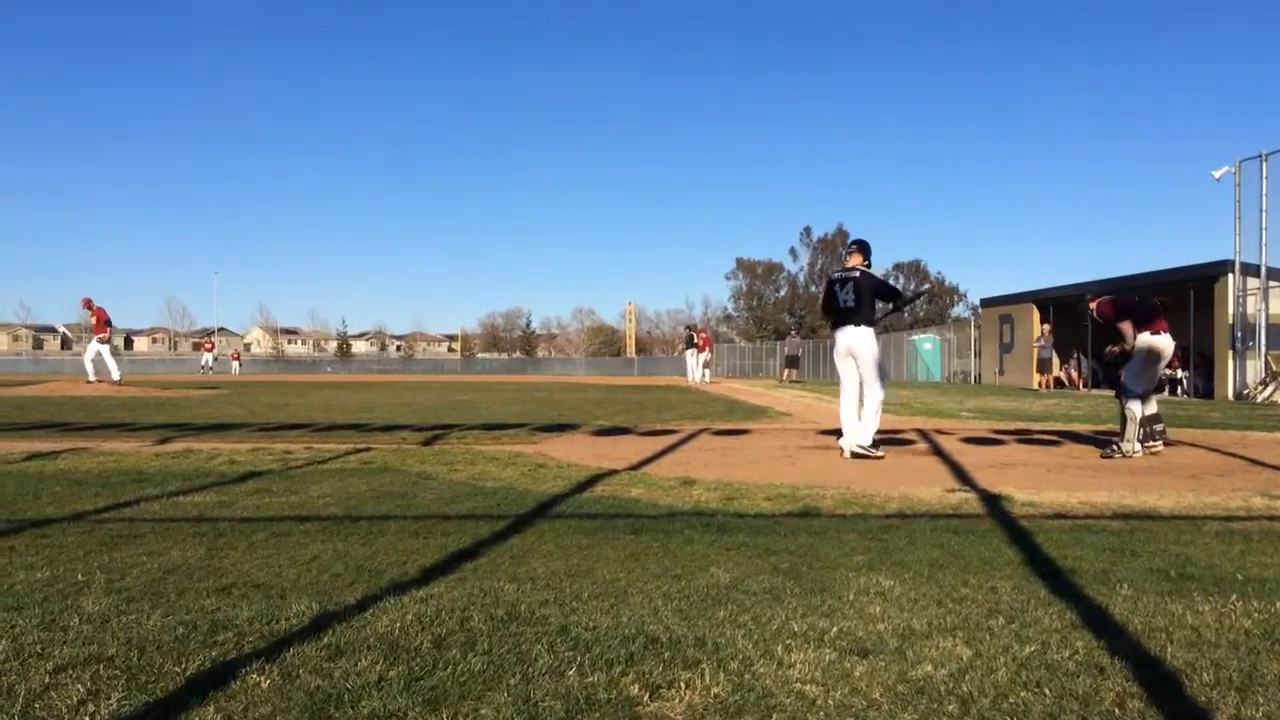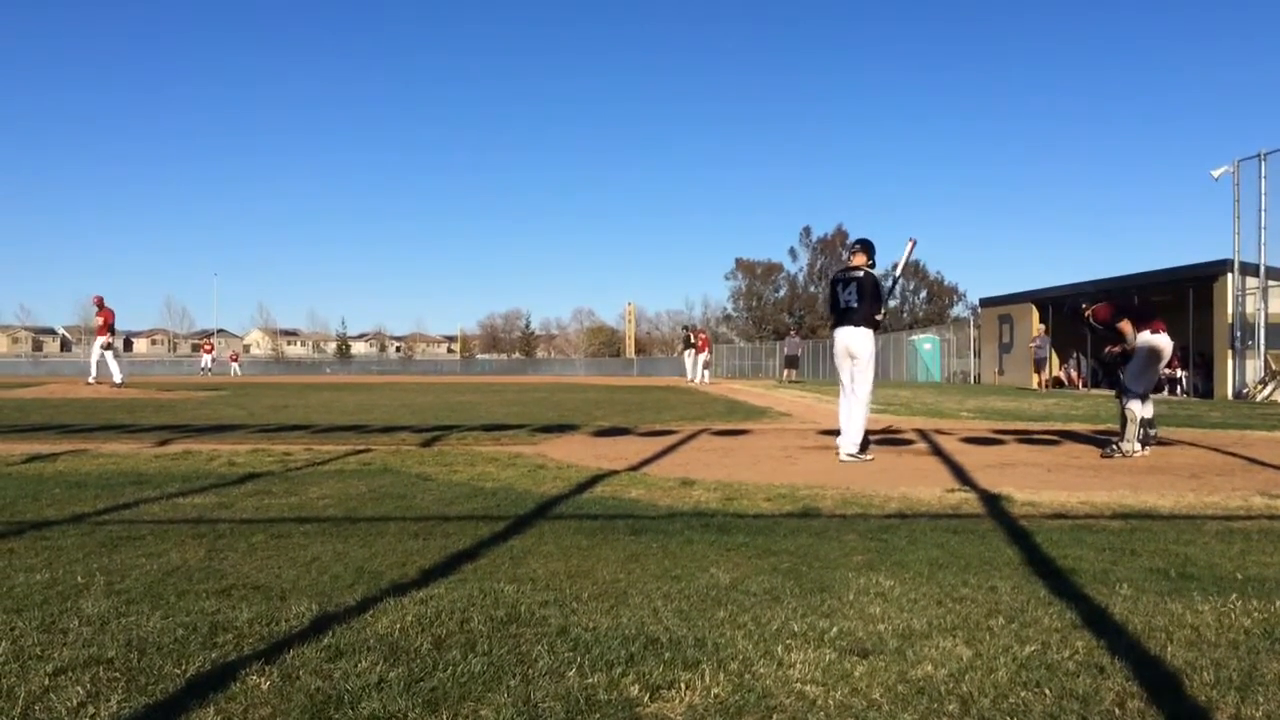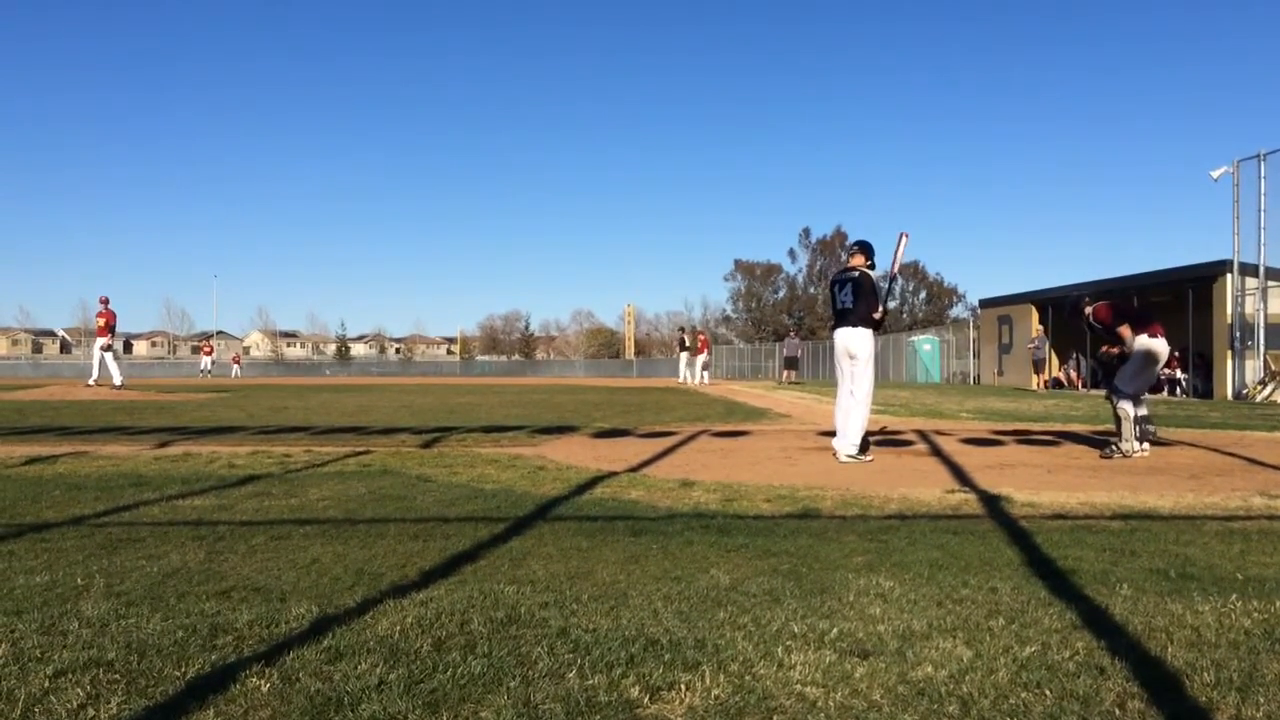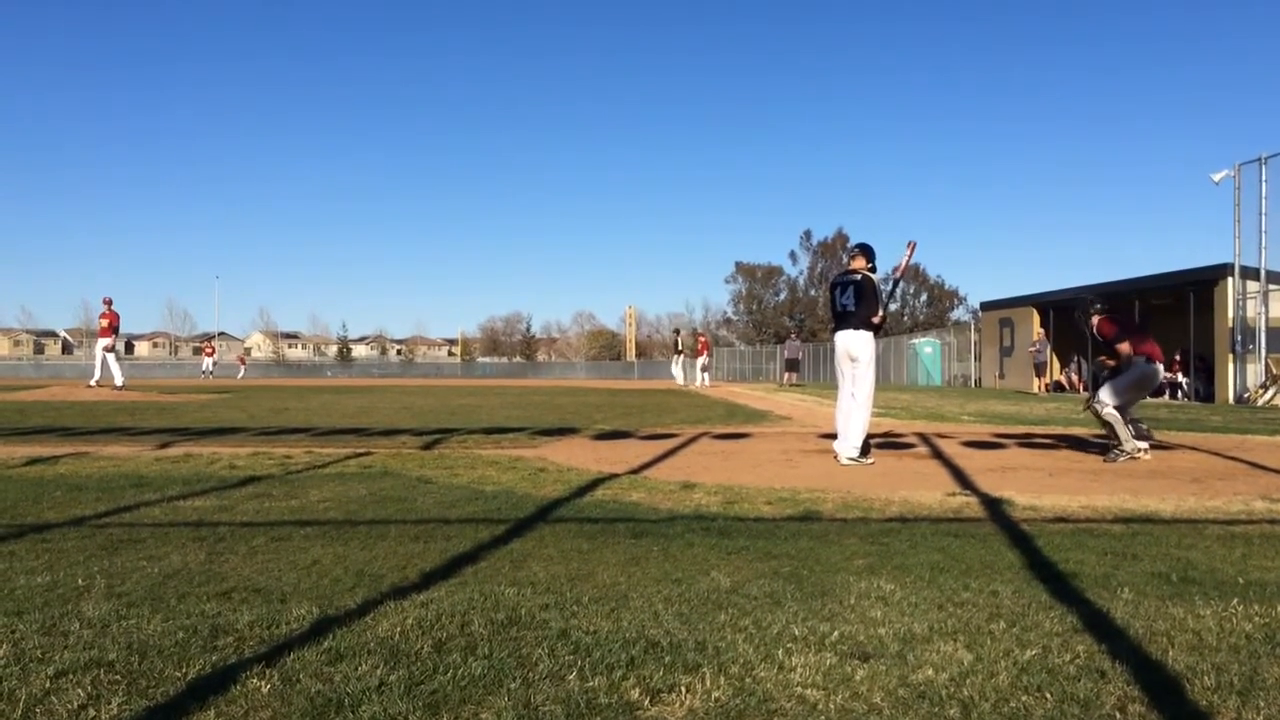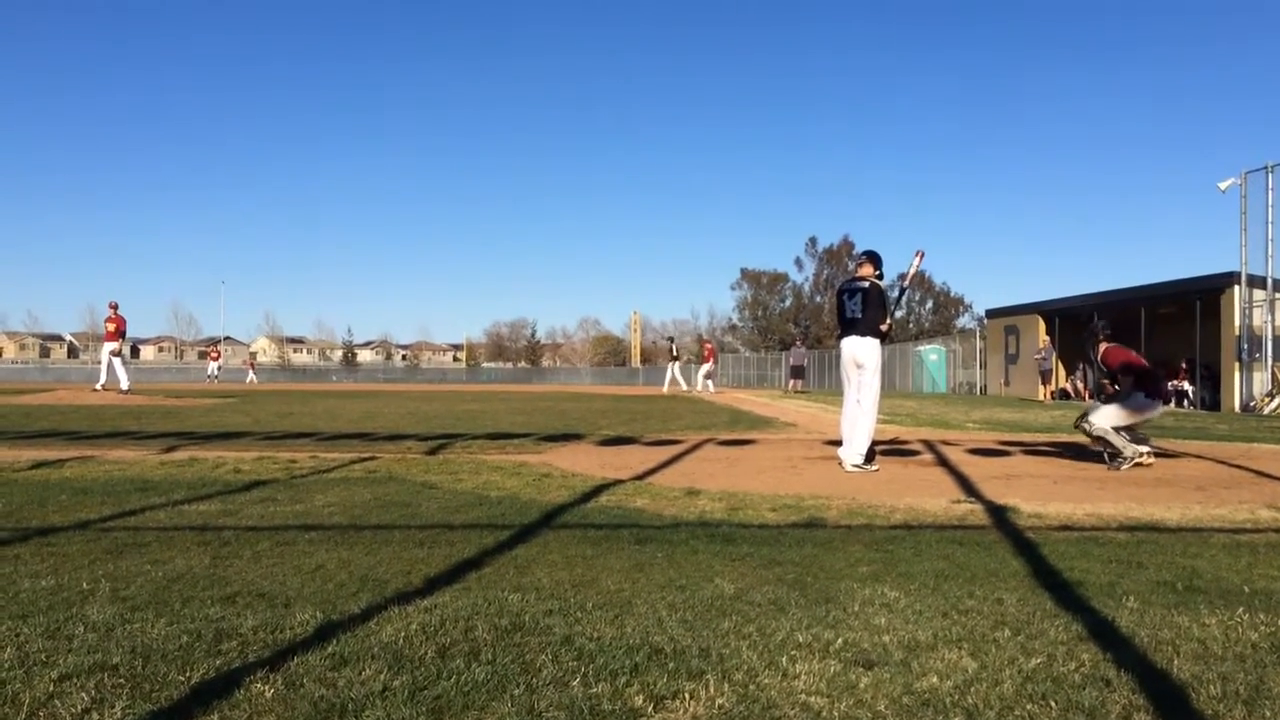
dt=0.4s
person 1, frame 1
left shoulder: (833, 279)
right shoulder: (867, 278)
left elbow: (826, 312)
right elbow: (897, 297)
right wrist: (898, 304)
left hip: (840, 336)
right hip: (863, 334)
left knee: (847, 391)
right knee: (873, 390)
left ankle: (849, 442)
right ankle: (862, 441)
person 1, frame 2
left shoulder: (836, 278)
right shoulder: (869, 278)
left elbow: (832, 311)
right elbow: (878, 315)
right wrist: (874, 321)
left hip: (840, 334)
right hip: (861, 334)
left knee: (847, 391)
right knee: (860, 392)
left ankle: (846, 442)
right ankle: (851, 447)
person 1, frame 3
left shoulder: (836, 279)
right shoulder: (866, 277)
left elbow: (836, 310)
right elbow: (876, 314)
right wrist: (879, 320)
left hip: (839, 335)
right hip: (860, 334)
left knee: (844, 390)
right knee: (861, 391)
left ankle: (841, 443)
right ankle: (851, 448)
person 1, frame 4
left shoulder: (836, 282)
right shoulder: (867, 280)
left elbow: (835, 315)
right elbow: (876, 318)
right wrist: (879, 323)
left hip: (840, 338)
right hip: (861, 337)
left knee: (845, 393)
right knee: (861, 394)
left ankle: (843, 446)
right ankle: (852, 450)
person 1, frame 5
left shoulder: (843, 288)
right shoulder: (875, 288)
left elbow: (841, 320)
right elbow: (883, 326)
right wrist: (884, 330)
left hip: (846, 344)
right hip: (868, 344)
left knee: (850, 399)
right knee: (867, 401)
left ankle: (847, 452)
right ankle: (856, 457)
person 2, frame 1
left shoulder: (1101, 306)
right shoulder: (1113, 303)
left elbow: (1128, 329)
left wrist: (1125, 348)
right wrist: (1122, 347)
left hip: (1151, 341)
right hip: (1165, 340)
left knee: (1129, 391)
right knee: (1145, 391)
left ankle: (1129, 446)
right ankle: (1153, 439)
person 2, frame 2
left shoulder: (1098, 313)
right shoulder: (1106, 310)
left elbow: (1128, 329)
left wrist: (1125, 348)
right wrist: (1120, 348)
left hip: (1150, 340)
right hip: (1163, 341)
left knee: (1129, 391)
right knee: (1142, 392)
left ankle: (1128, 445)
right ankle: (1143, 442)
person 2, frame 3
left shoulder: (1099, 311)
right shoulder: (1103, 310)
left elbow: (1127, 336)
left wrist: (1121, 351)
right wrist: (1117, 350)
left hip: (1147, 344)
right hip: (1159, 345)
left knee: (1119, 392)
right knee: (1134, 394)
left ankle: (1126, 445)
right ankle: (1141, 443)
person 2, frame 4
left shoulder: (1102, 324)
right shoulder: (1111, 323)
left elbow: (1126, 355)
left wrist: (1116, 367)
right wrist: (1114, 365)
left hip: (1144, 366)
right hip: (1153, 368)
left knee: (1098, 403)
right knee: (1118, 407)
left ankle: (1128, 446)
right ankle: (1140, 445)
person 2, frame 5
left shoulder: (1109, 353)
right shoulder: (1118, 350)
left elbow: (1126, 389)
left wrist: (1112, 394)
left hip: (1144, 401)
right hip: (1147, 401)
left knee: (1086, 422)
left ankle: (1131, 452)
right ankle: (1142, 449)
